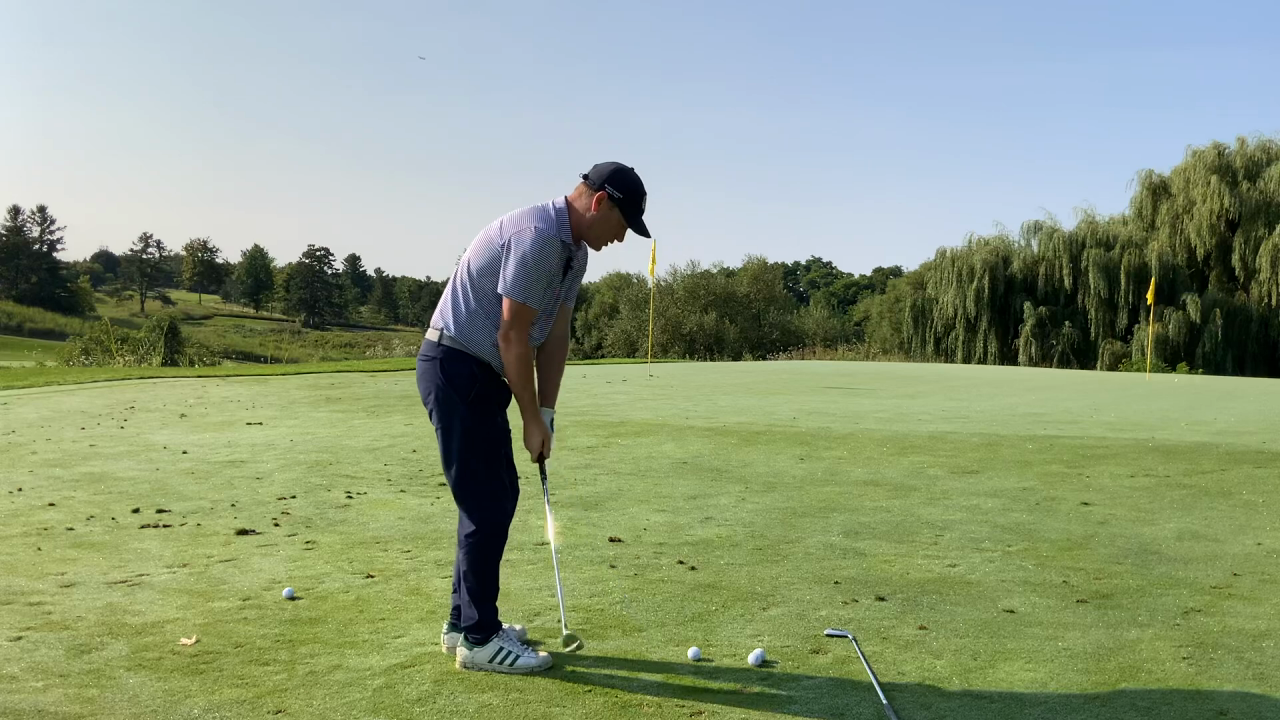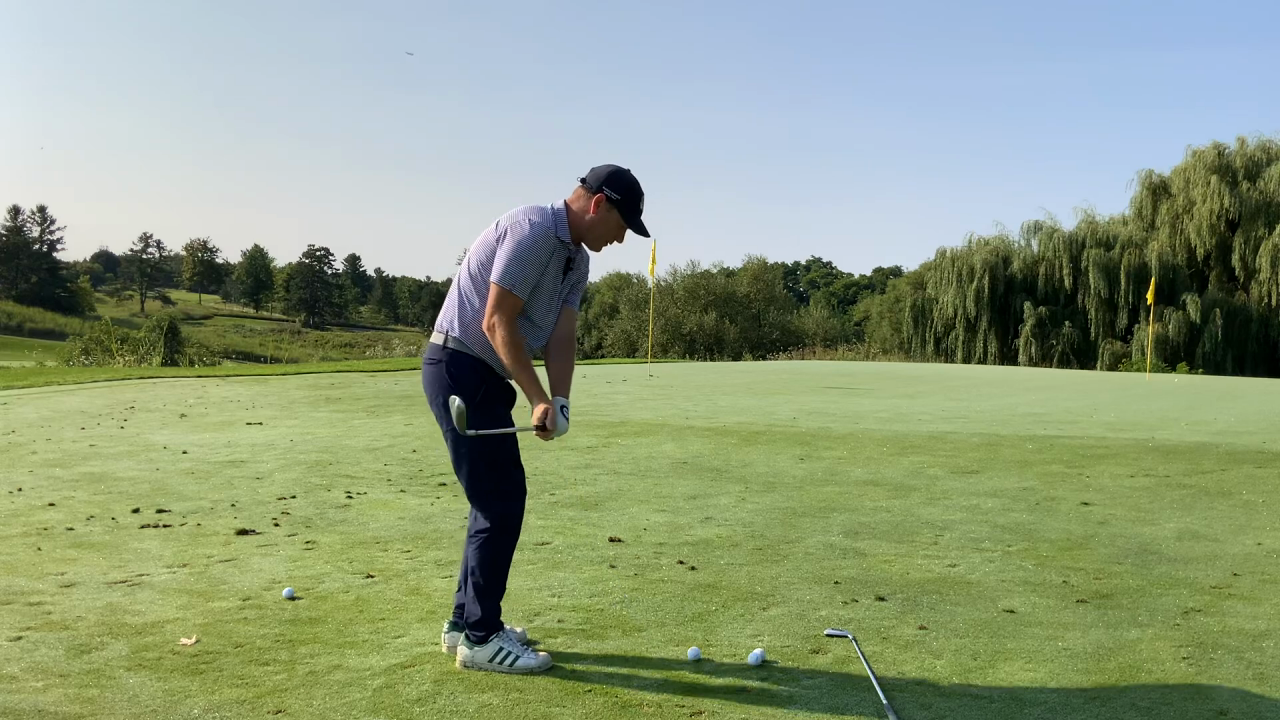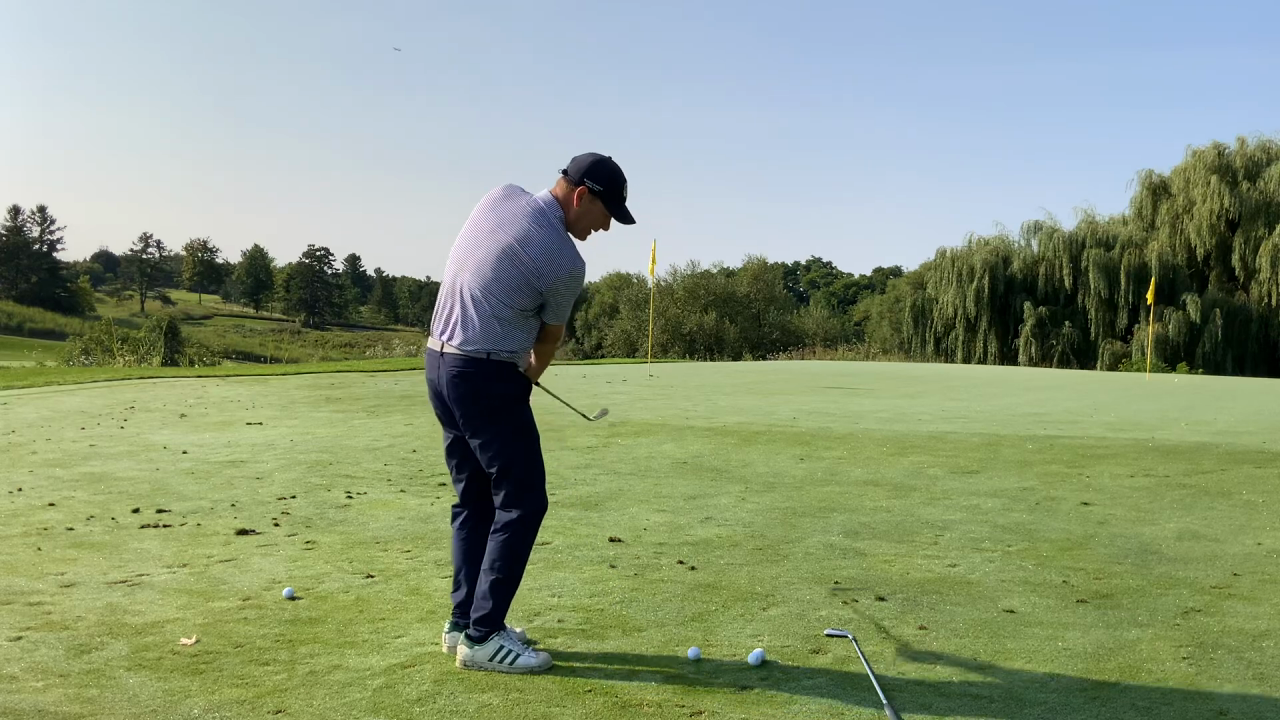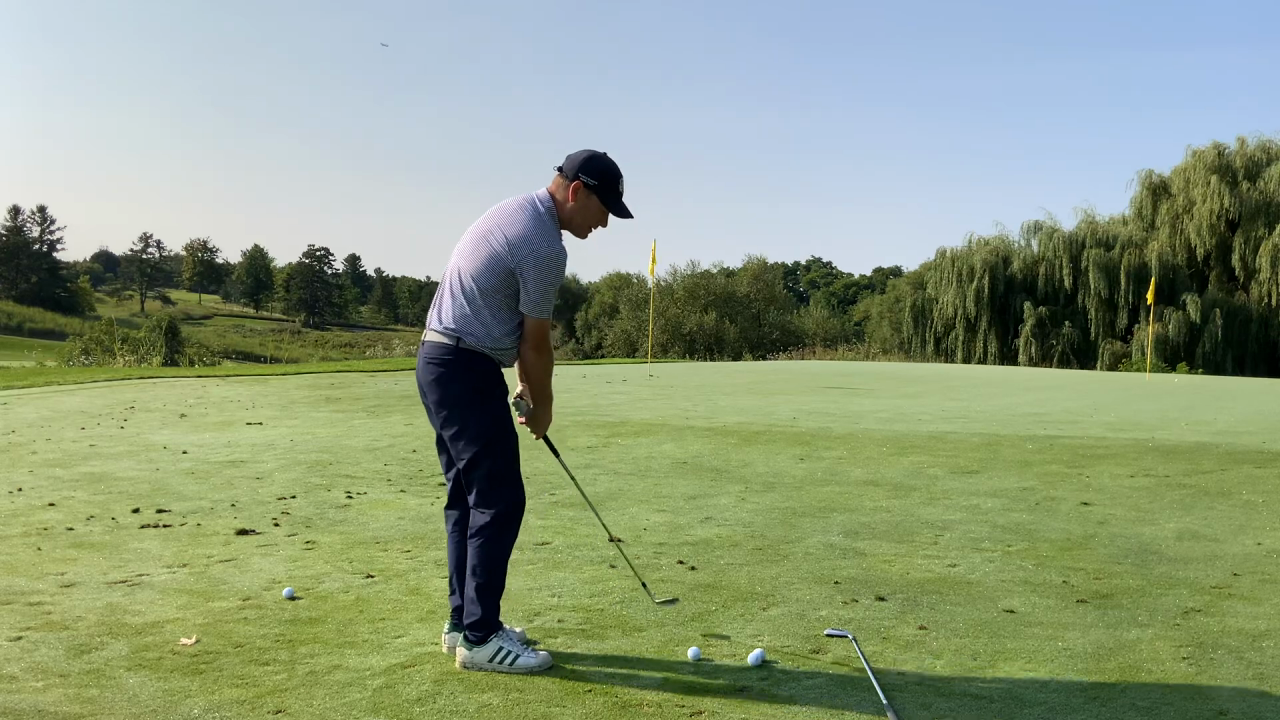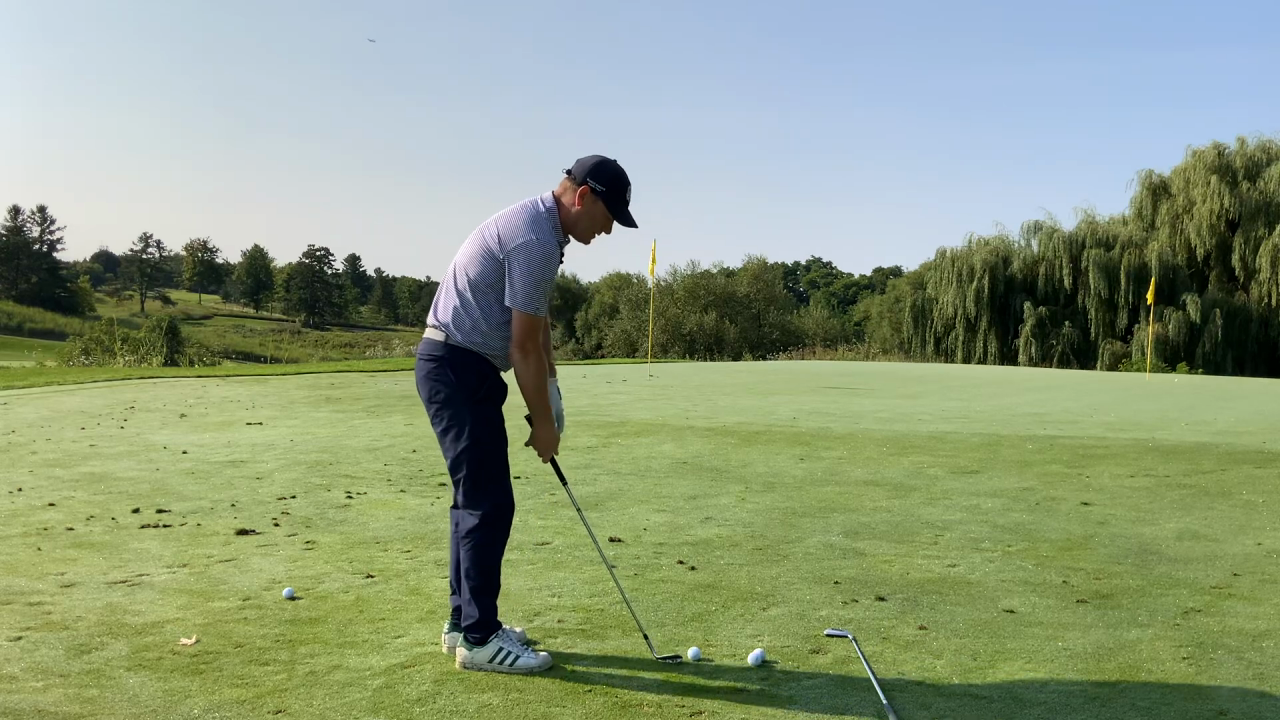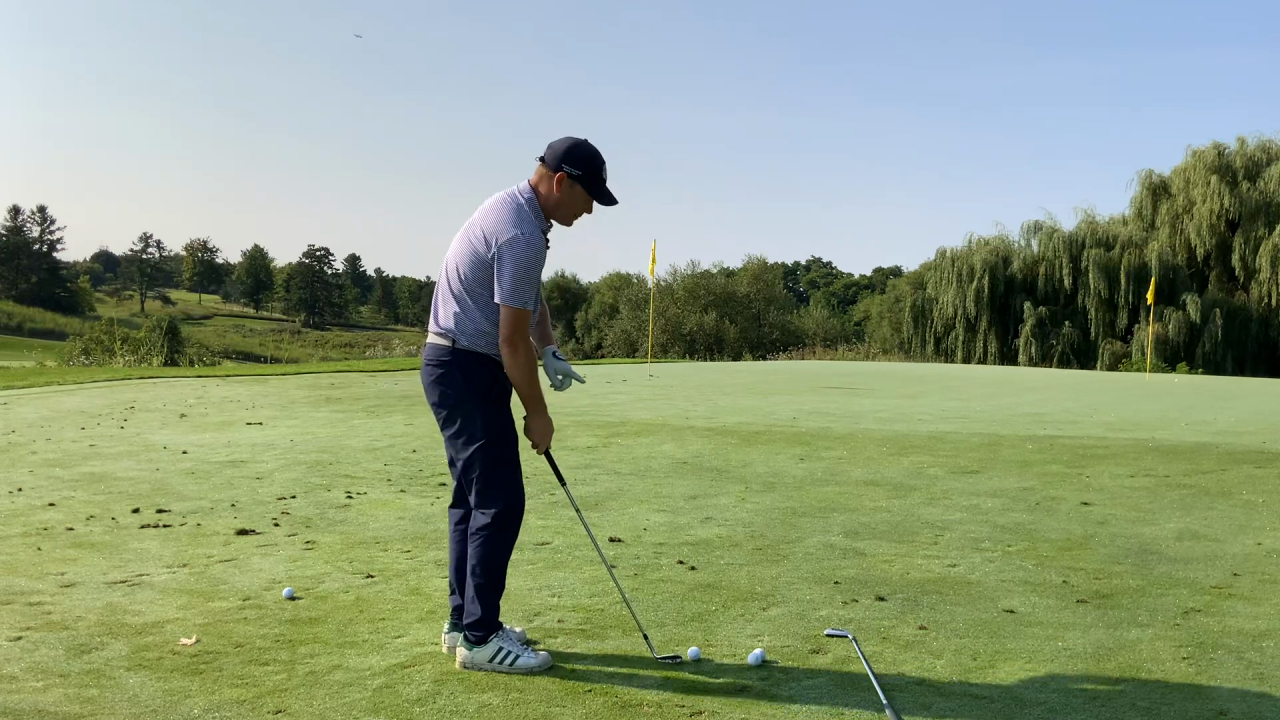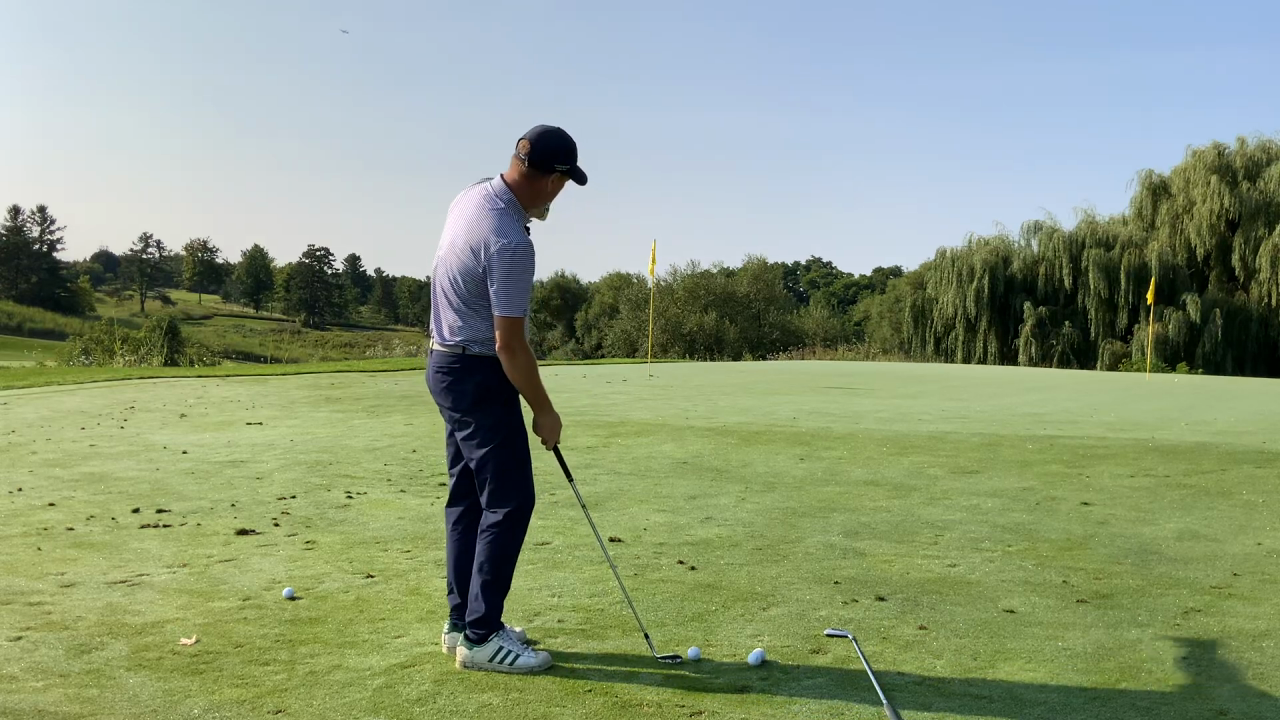
dt=0.5s
person 1, frame 1
left shoulder: (571, 251)
right shoulder: (538, 235)
left elbow: (555, 336)
right elbow: (512, 334)
left wrist: (546, 411)
right wrist: (531, 420)
left hip: (475, 374)
right hip: (457, 370)
left knee: (491, 497)
right knee: (487, 503)
left ankle: (465, 622)
right ankle: (479, 638)
person 1, frame 2
left shoulder: (575, 258)
right shoulder: (534, 230)
left elbow: (562, 338)
right elbow: (496, 320)
left wrist: (558, 403)
right wrist: (538, 397)
left hip: (478, 375)
right hip: (461, 372)
left knee: (499, 498)
right knee: (500, 503)
left ankle: (466, 621)
right ankle: (480, 637)
person 1, frame 3
left shoulder: (502, 197)
right shoulder: (565, 262)
right elbow: (549, 338)
right wrist: (534, 367)
left hip: (442, 364)
right hip: (486, 378)
left knee: (476, 498)
right knee: (522, 502)
left ankle: (465, 622)
right ankle: (482, 636)
person 1, frame 4
left shoulder: (520, 211)
right shoulder: (543, 245)
right elbow: (535, 343)
left wrist: (526, 387)
right wrist: (543, 406)
left hip: (446, 363)
right hip: (464, 372)
left knee: (470, 497)
right knee: (499, 501)
left ankle: (465, 621)
right ankle: (479, 638)
person 1, frame 5
left shoulder: (538, 226)
right shoulder: (537, 240)
left elbow: (537, 325)
right elbow: (523, 345)
left wrist: (551, 389)
right wrist: (542, 423)
left hip: (458, 367)
right hip: (458, 369)
left knee: (474, 498)
right knee: (489, 502)
left ankle: (465, 621)
right ankle: (479, 637)
person 1, frame 6
left shoulder: (510, 206)
right shoulder: (522, 235)
left elbow: (530, 303)
right elbow: (513, 340)
left wrist: (552, 356)
right wrist: (537, 413)
left hip: (453, 366)
right hip: (468, 372)
left knee: (474, 499)
right knee: (499, 502)
left ankle: (464, 622)
right ankle: (479, 637)
person 1, frame 7
left shoulder: (475, 195)
right shoulder: (511, 242)
right elbow: (509, 344)
left wrist: (534, 211)
right wrist: (544, 411)
left hip: (450, 366)
right hip: (479, 376)
left knee: (469, 496)
right knee: (508, 501)
left ankle: (463, 621)
right ankle: (480, 636)
